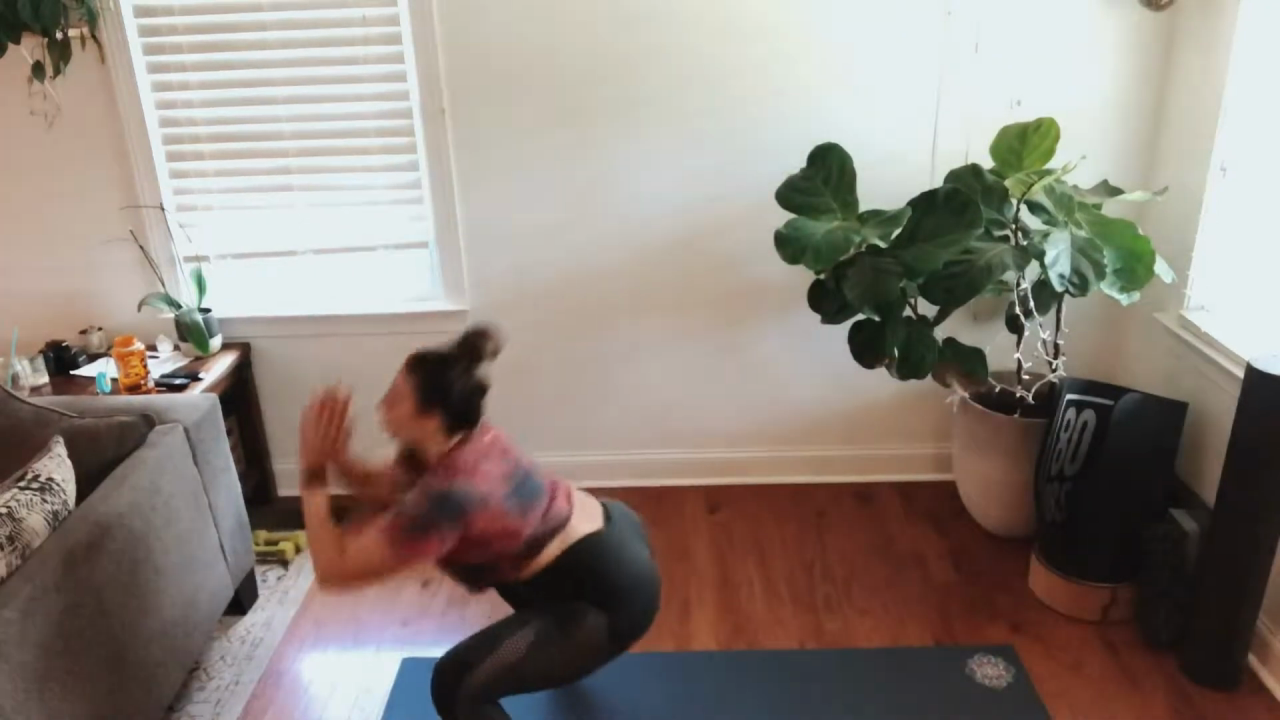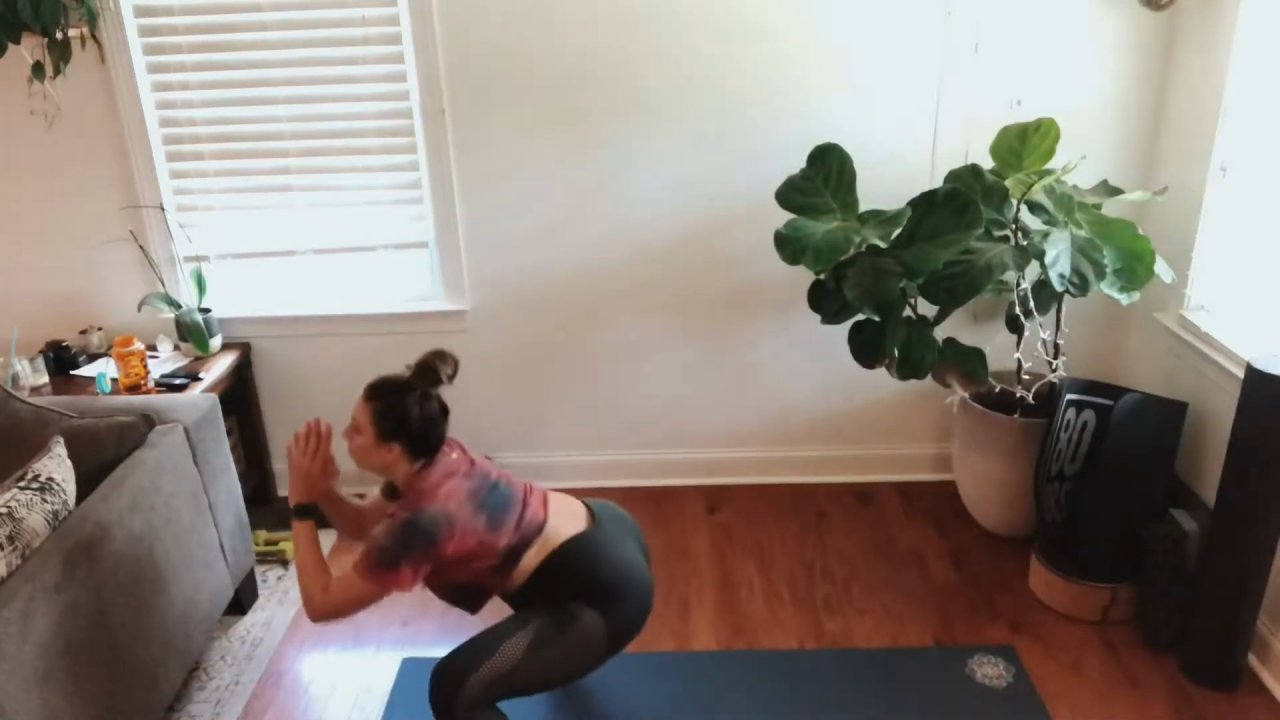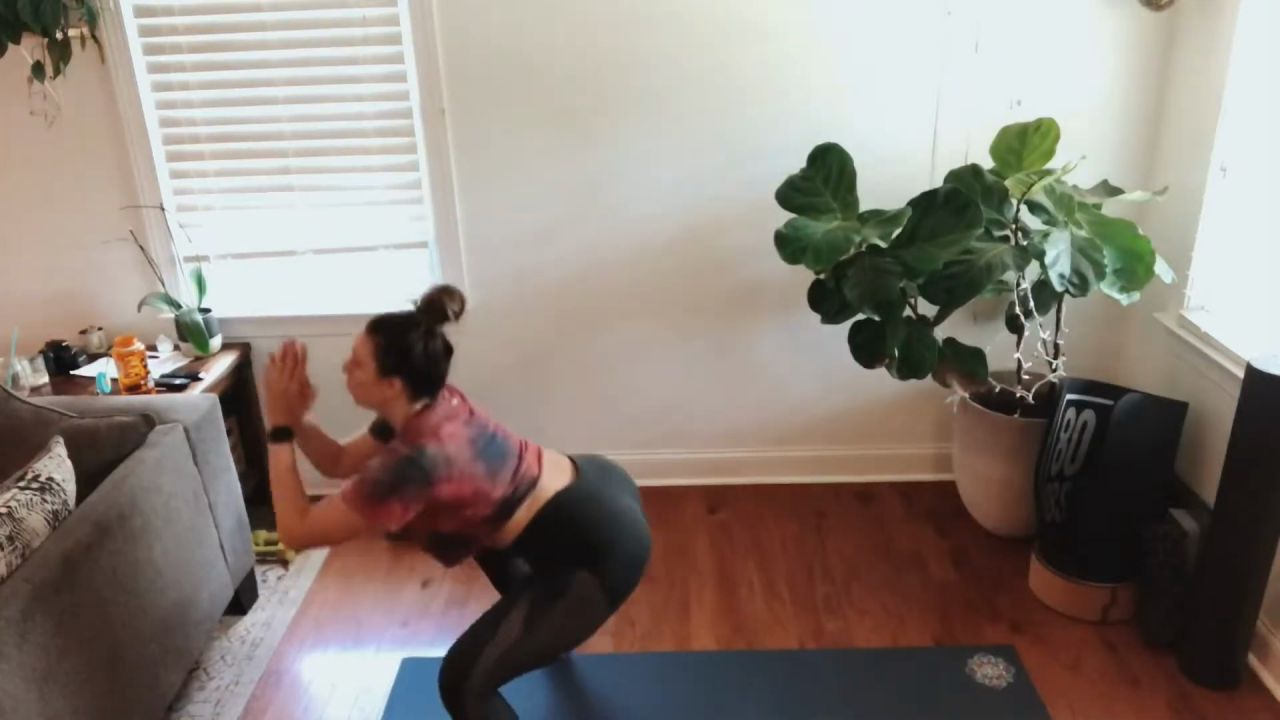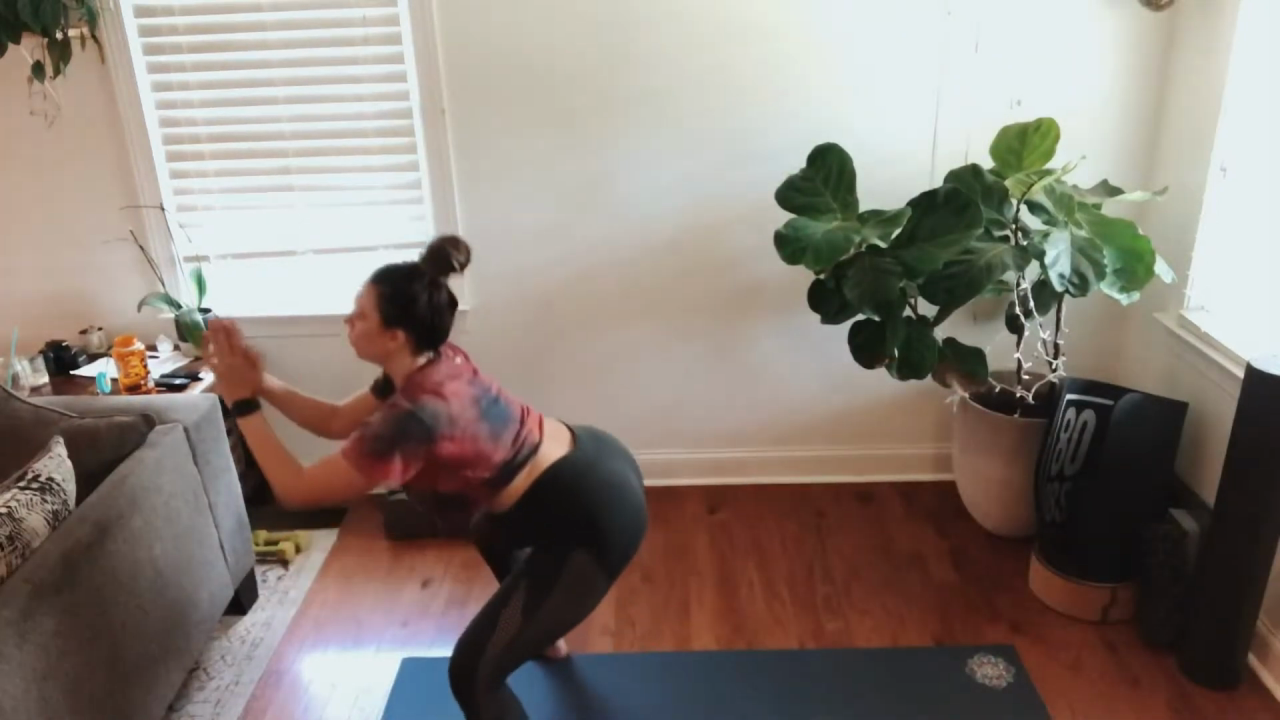
dt=0.3s
person 1, frame 1
left shoulder: (446, 497)
right shoulder: (464, 441)
left elbow: (334, 569)
right elbow: (380, 486)
left wrist: (313, 476)
right wrist: (335, 454)
left hip: (617, 595)
left knee: (455, 686)
right ankle: (551, 644)
person 1, frame 2
left shoulder: (417, 522)
right shoulder: (437, 459)
left elbow: (321, 604)
right elbow: (362, 524)
left wrist: (302, 506)
right wrist: (323, 492)
left hip: (607, 594)
right ankle: (547, 645)
person 1, frame 3
left shoulder: (411, 463)
right shoulder: (433, 405)
left elbow: (297, 531)
right elbow: (340, 461)
left wrist: (280, 430)
right wrist: (298, 416)
left hip: (602, 546)
right hip: (601, 486)
left knee: (462, 682)
right knee: (488, 538)
right ankle: (548, 633)
person 1, frame 4
left shoulder: (413, 419)
right shoulder: (435, 363)
left elbow: (297, 489)
right elbow: (337, 420)
left wrist: (243, 405)
right wrist: (261, 382)
left hip: (595, 518)
right hip: (596, 461)
left knee: (473, 673)
right knee: (491, 535)
right ankle: (543, 629)
